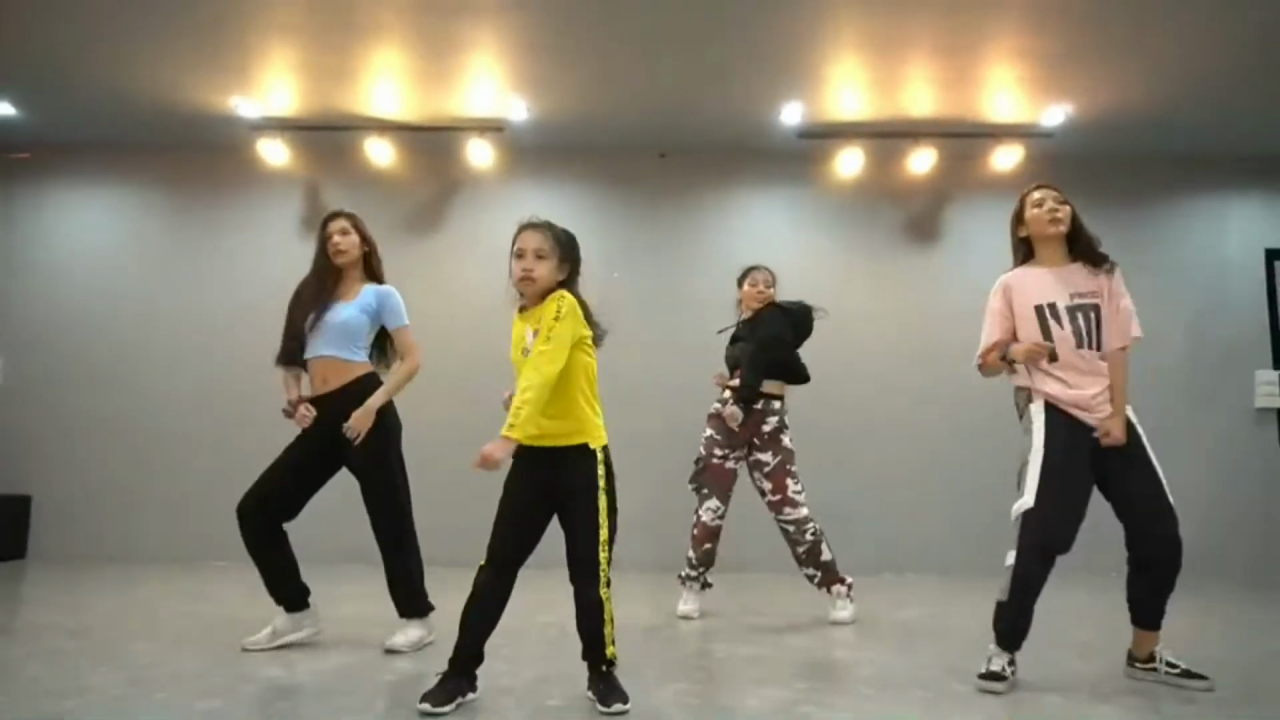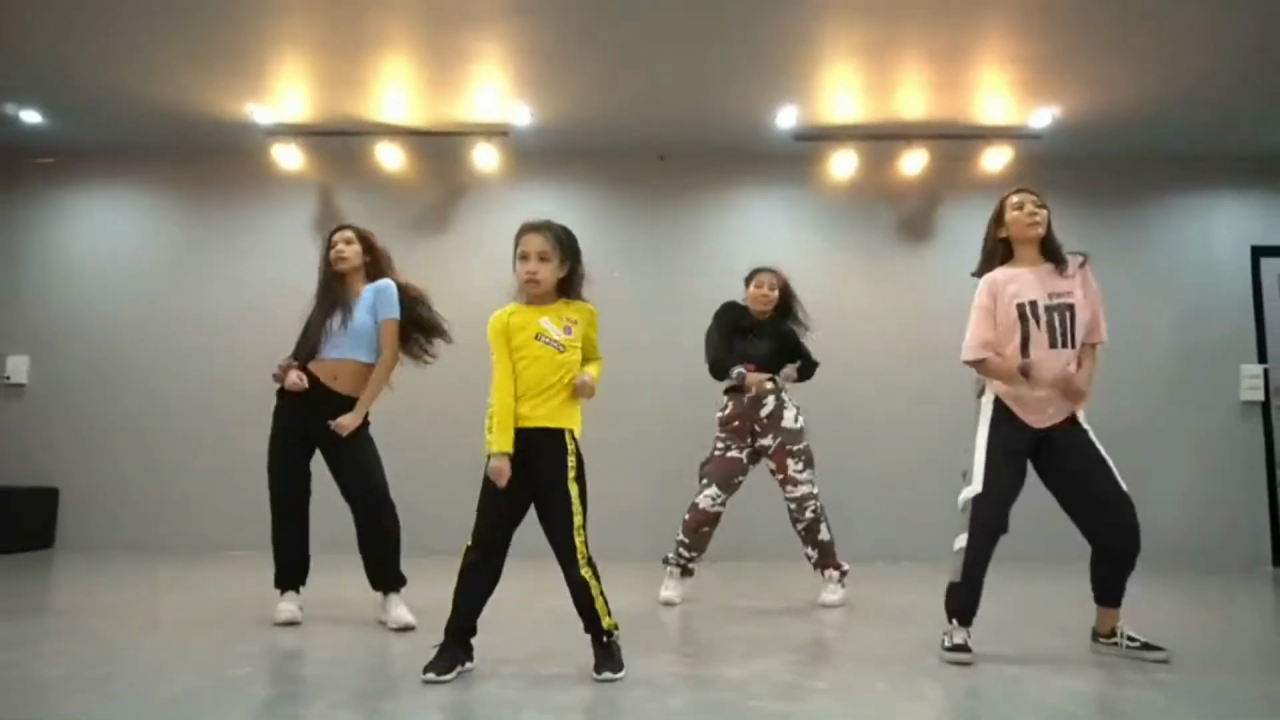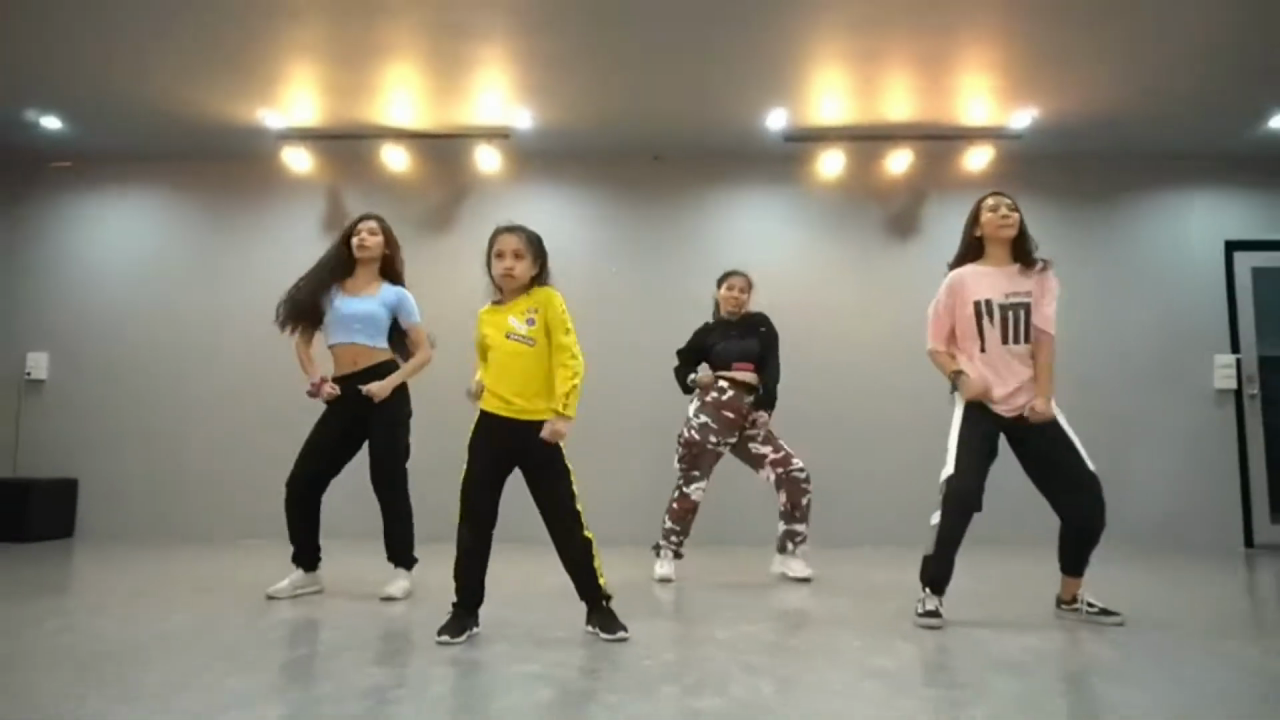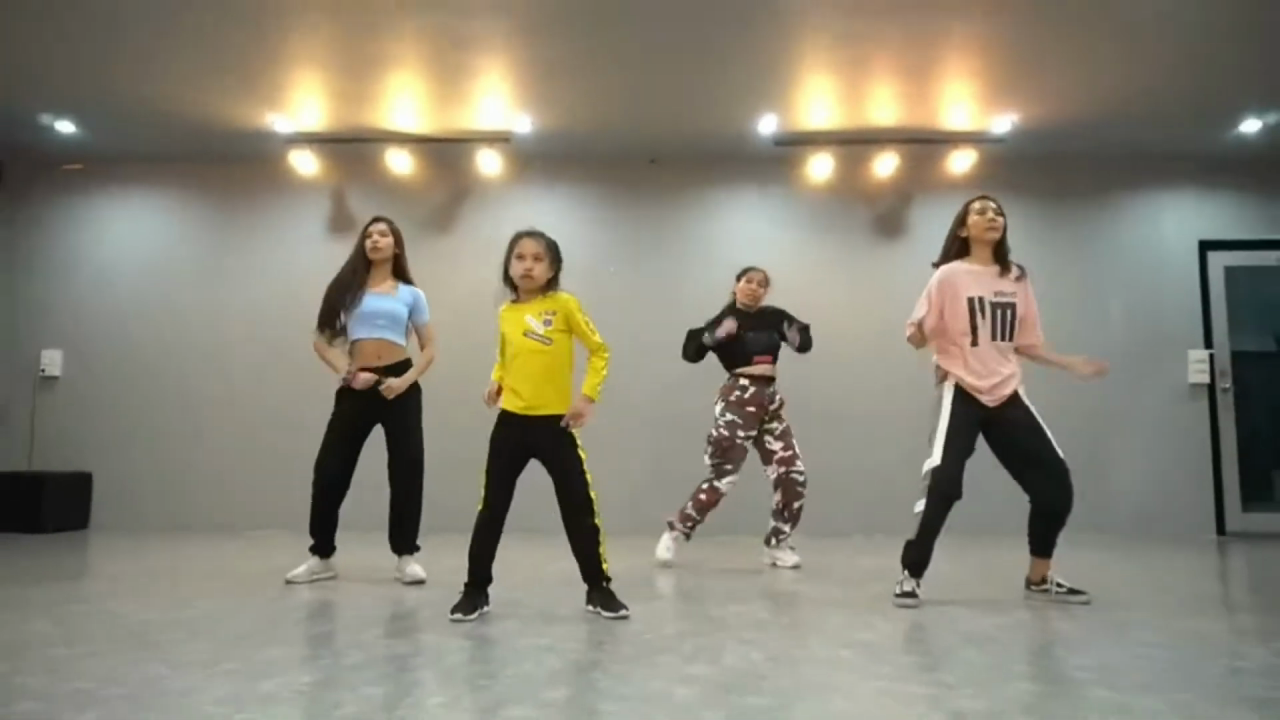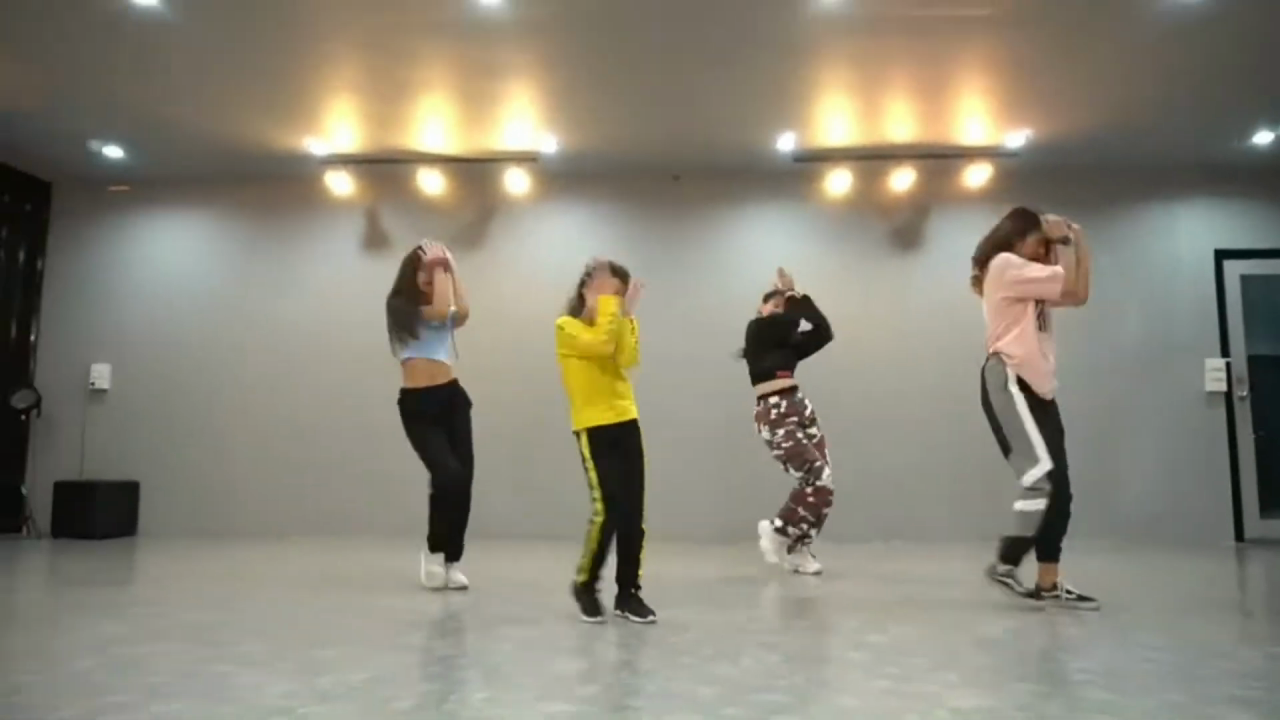
dt=0.3s
person 1, frame 1
left shoulder: (1104, 274)
right shoulder: (1012, 285)
left elbow: (1119, 348)
right elbow: (987, 360)
left wrist: (1117, 416)
right wrist: (1015, 355)
left hip: (1111, 414)
right hip: (1053, 411)
left knee: (1158, 531)
right knee: (1042, 529)
person 1, frame 2
left shoulder: (1077, 272)
right shoulder: (994, 283)
left elbow: (1092, 341)
right elbow: (980, 358)
left wrist: (1083, 375)
right wrist: (1033, 374)
left hip: (1062, 415)
right hip: (1005, 411)
left knee: (1117, 516)
right knee: (985, 514)
left ankle: (1108, 629)
right ankle: (958, 625)
person 1, frame 3
left shoulder: (1040, 275)
right shoulder: (959, 280)
left elbow: (1043, 336)
right elbow: (936, 344)
left wrist: (1043, 395)
right wrist: (961, 378)
left hip: (1028, 403)
right hip: (977, 404)
left knee: (1085, 496)
right knee: (959, 495)
left ankle: (1070, 596)
right ankle: (931, 593)
person 1, frame 4
left shoulder: (1017, 279)
right shoulder: (947, 276)
left elbow: (1023, 340)
right elbow: (920, 334)
left wrist: (1070, 363)
right wrist: (918, 332)
left hip: (1006, 393)
right hip: (961, 391)
left knee: (1054, 483)
right knee: (942, 483)
left ankle: (1039, 578)
right ankle: (910, 575)
person 1, frame 5
left shoulder: (1036, 276)
right shoulder: (1003, 265)
left elbow: (1080, 294)
right elbow: (1067, 285)
left wrist: (1077, 242)
right wrist: (1063, 240)
left hip: (1038, 387)
right hip: (1009, 380)
left knee: (1057, 487)
right knee: (1042, 475)
left ankle: (1049, 582)
right ankle: (1006, 564)
person 2, frame 1
left shoulder: (563, 306)
right shoulder: (521, 319)
left elbow: (546, 371)
left wrist: (507, 436)
right wrist: (514, 430)
left hip: (581, 455)
right hip: (532, 457)
left knee: (590, 572)
right knee: (497, 566)
person 2, frame 2
left shoulder: (583, 315)
right shoulder: (505, 318)
left elbow: (592, 361)
right elbow: (501, 386)
left wrist: (589, 377)
right wrist: (499, 450)
left hip: (557, 441)
right hip: (511, 444)
left knee: (572, 549)
right knee: (484, 547)
left ankle: (604, 639)
right ankle: (457, 643)
person 2, frame 3
left shoulder: (548, 301)
right shoulder: (486, 316)
left elbow: (570, 360)
left wrist: (561, 414)
right wrist: (478, 381)
left hip: (538, 429)
right hip: (491, 427)
left knee: (568, 521)
right knee: (474, 521)
left ankle: (598, 606)
right ankle: (465, 610)
person 2, frame 4
left shoulder: (566, 306)
right shoulder: (506, 315)
left elbow: (598, 351)
left wrist: (588, 396)
right wrist: (497, 382)
left hip: (556, 423)
right hip: (511, 422)
left knee: (581, 507)
right knee: (491, 508)
left ankle: (598, 588)
right ankle: (476, 590)
person 2, frame 5
left shoulder: (621, 325)
right shoulder: (566, 327)
left elbow: (627, 359)
right elbow: (601, 344)
left wrist: (625, 313)
right wrist: (607, 302)
left hip: (628, 428)
right hip: (593, 431)
left knee: (633, 516)
right knee: (607, 511)
left ankle: (628, 592)
right ankle: (585, 585)
person 3, frame 1
left shoulder: (381, 295)
right shoulder: (312, 295)
left elbow: (411, 360)
right elbow: (291, 360)
left wrist: (373, 406)
right wrist: (295, 402)
left hip: (363, 413)
right hip: (322, 418)
left knee: (390, 518)
right knee: (256, 510)
left ankle: (417, 618)
person 3, frame 2
left shoulder: (383, 289)
right shoulder: (328, 300)
left elbow: (388, 356)
left wrist: (358, 412)
right wrist: (289, 371)
left hip: (346, 412)
right hip: (301, 402)
left knee: (374, 502)
right knee: (288, 500)
left ankle: (390, 595)
right ankle: (289, 592)
person 3, frame 3
left shoulder: (396, 295)
right shoulder: (326, 288)
left elbow: (423, 352)
right elbow: (301, 338)
left wrist: (390, 383)
right wrist: (316, 380)
left hip: (383, 389)
right hip: (343, 396)
left knee: (389, 481)
right knee: (302, 481)
left ankle: (401, 570)
right ankle: (306, 569)
person 3, frame 4
left shoulder: (412, 295)
right shoulder: (348, 288)
left elbow: (429, 350)
right elbow: (321, 342)
left wrist: (407, 380)
right wrist: (347, 372)
left hip: (400, 385)
right hip: (358, 386)
left knee: (407, 473)
right knee: (329, 473)
left ankle: (406, 556)
right ankle: (321, 557)
person 3, frame 5
left shoulder: (450, 314)
right shoulder: (401, 309)
left elbow: (460, 313)
right elbow: (441, 311)
left wrist: (451, 268)
right wrist: (438, 270)
left hip: (452, 398)
right hip: (417, 404)
left knee: (461, 483)
right knee: (449, 476)
left ankle: (449, 561)
right ankle: (434, 550)
person 4, frame 1
left shoulder: (777, 318)
right shoulder: (741, 331)
left elbow: (764, 360)
left wrist: (742, 404)
right wrist: (731, 381)
left hip: (767, 419)
right hip: (726, 415)
left knee: (791, 508)
right knee: (710, 505)
right ankle: (692, 587)
person 4, frame 2
left shoulder: (782, 329)
right shoulder: (728, 315)
left elbow: (806, 363)
right elbow: (716, 354)
left wrist: (793, 371)
right wrist: (741, 375)
left hip: (775, 410)
right hip: (736, 413)
left knee: (801, 492)
right knee: (710, 495)
left ankle: (832, 576)
right ankle: (676, 572)
person 4, frame 3
left shoulder: (760, 325)
right shoulder: (708, 332)
left elbow: (771, 367)
right elbow: (684, 365)
left wrist: (766, 406)
right wrist: (693, 379)
left hip: (750, 411)
right hip: (712, 405)
left knee: (795, 473)
right knee: (692, 482)
left ankle: (788, 554)
right ankle: (666, 553)
person 4, frame 4
left shoulder: (772, 316)
right shoulder: (726, 320)
left elbow: (803, 341)
right elbow: (690, 350)
left wrist: (798, 337)
right wrist: (714, 336)
left hip: (769, 401)
right hip: (737, 400)
left knee: (793, 474)
right knee: (722, 476)
left ankle: (778, 544)
right ankle: (674, 533)
person 4, frame 5
left shoulder: (790, 339)
right shoulder: (758, 329)
left elbow: (824, 334)
right elbow: (787, 322)
left wrist: (800, 300)
right wrist: (792, 296)
left hip: (800, 409)
right hip: (773, 414)
left knee: (821, 482)
right knee: (818, 478)
left ankle: (797, 550)
right ankle: (777, 531)
